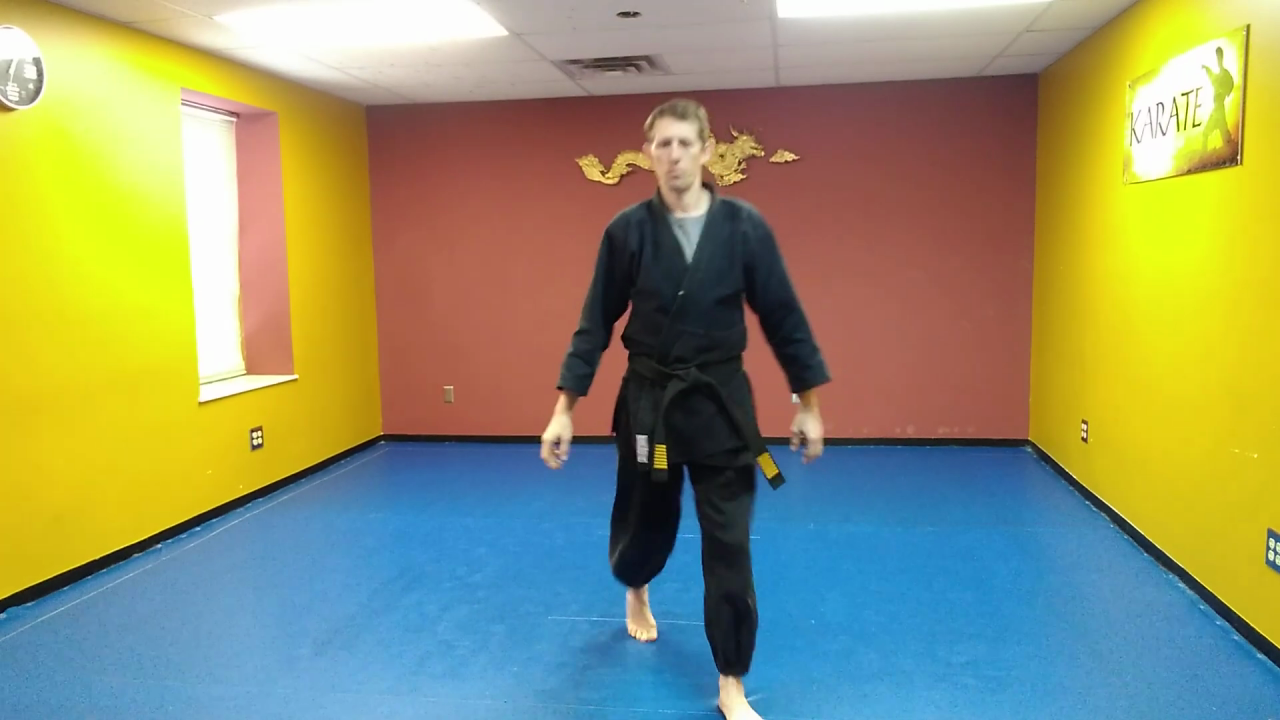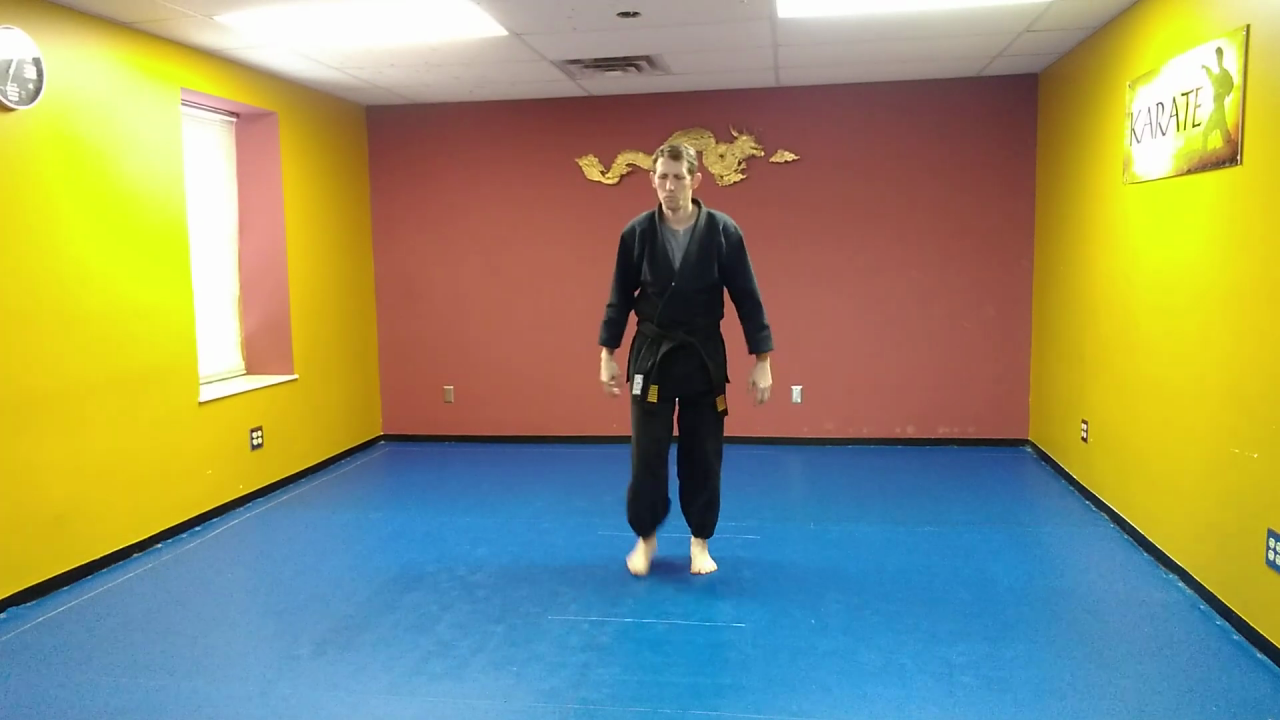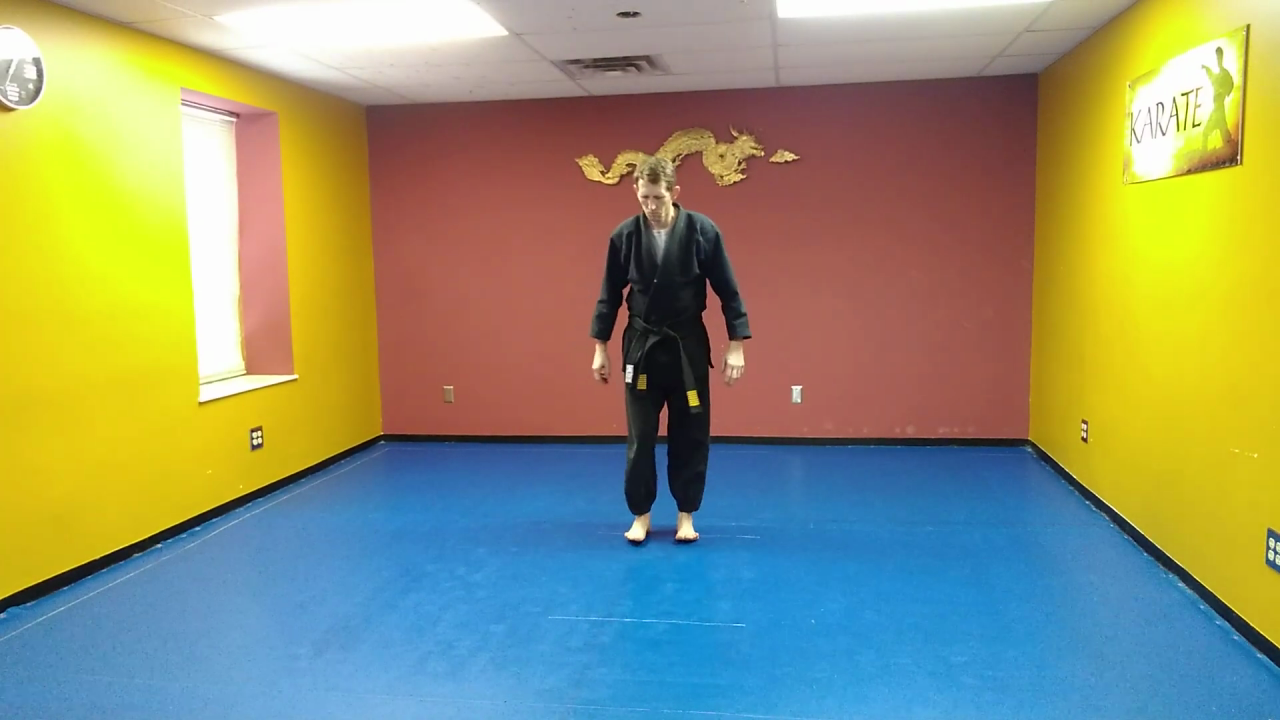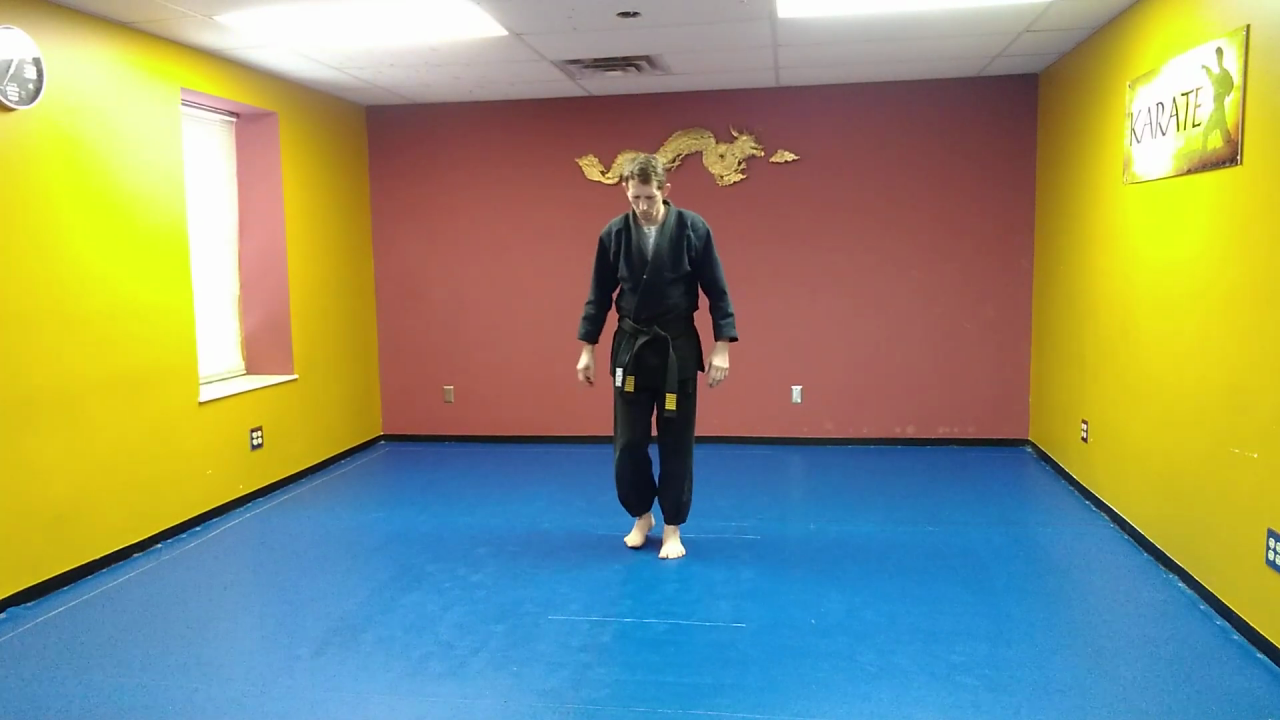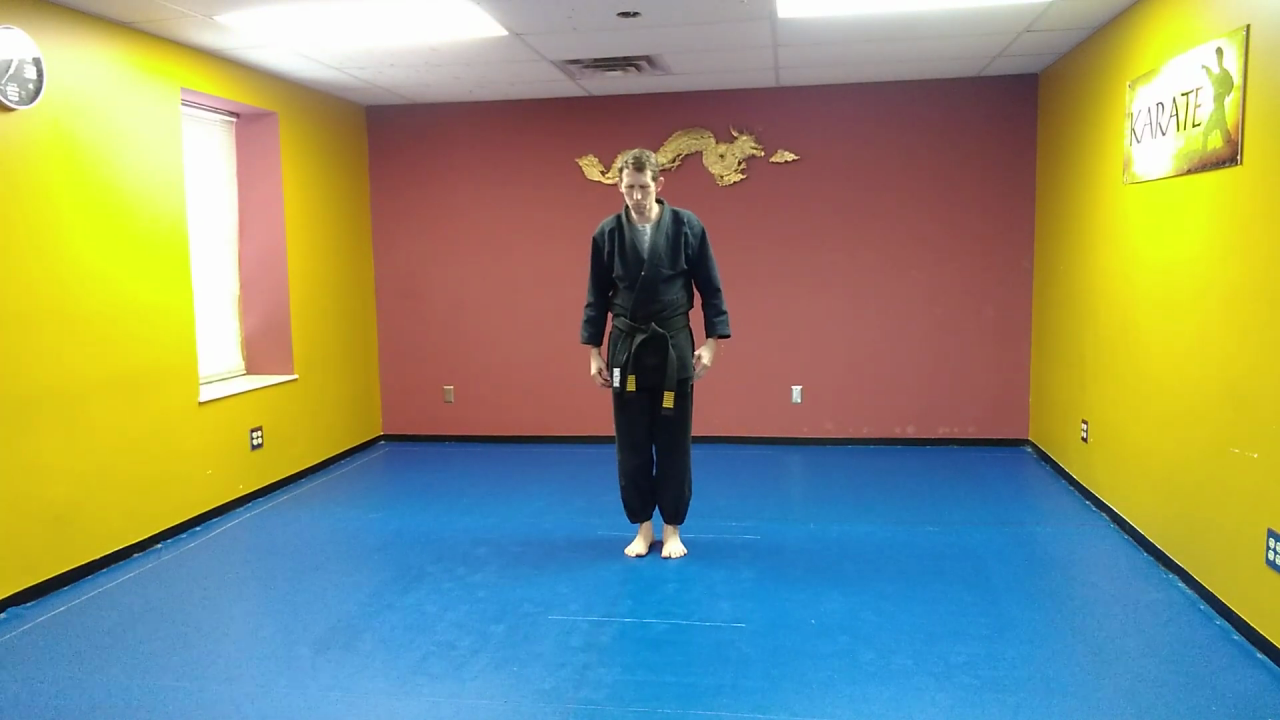
dt=1s
person 1, frame 1
left shoulder: (745, 226)
right shoulder: (627, 230)
left elbow: (783, 317)
right elbow: (595, 322)
left wrist: (808, 401)
right wrist: (564, 407)
left hip: (721, 398)
right hip: (648, 397)
left knee: (728, 544)
right knee: (644, 523)
right ankle: (638, 595)
person 1, frame 2
left shoulder: (723, 232)
right shoulder: (637, 233)
left elbow: (747, 299)
right elbow: (620, 299)
left wrist: (761, 361)
right wrist: (608, 355)
left hip: (703, 355)
right hip: (651, 353)
left knee: (702, 456)
right knee: (647, 454)
left ankle: (700, 543)
right ankle: (645, 539)
person 1, frame 3
left shoulder: (702, 230)
right shoulder: (624, 235)
left elbow: (728, 291)
right elbow: (610, 294)
left wrist: (736, 344)
right wrist: (600, 347)
left hip: (687, 344)
right hip: (641, 344)
left knee: (690, 437)
right knee: (640, 437)
left ankle: (685, 515)
right ankle: (641, 516)
person 1, frame 4
left shoulder: (692, 228)
right shoulder: (614, 233)
left elbow: (716, 291)
right elbow: (600, 294)
left wrist: (721, 345)
right wrist: (587, 348)
left hip: (677, 347)
right hip: (631, 345)
left knee: (676, 443)
right knee: (629, 442)
left ankle: (672, 530)
right ankle: (641, 517)
person 1, frame 5
left shoulder: (687, 226)
right shoulder: (607, 232)
left elbow: (710, 288)
right elbow: (598, 296)
left wrist: (711, 341)
right wrist: (594, 351)
left hip: (674, 345)
right hip: (627, 346)
left knee: (674, 443)
right knee: (631, 444)
left ankle: (672, 529)
right ankle: (643, 527)
